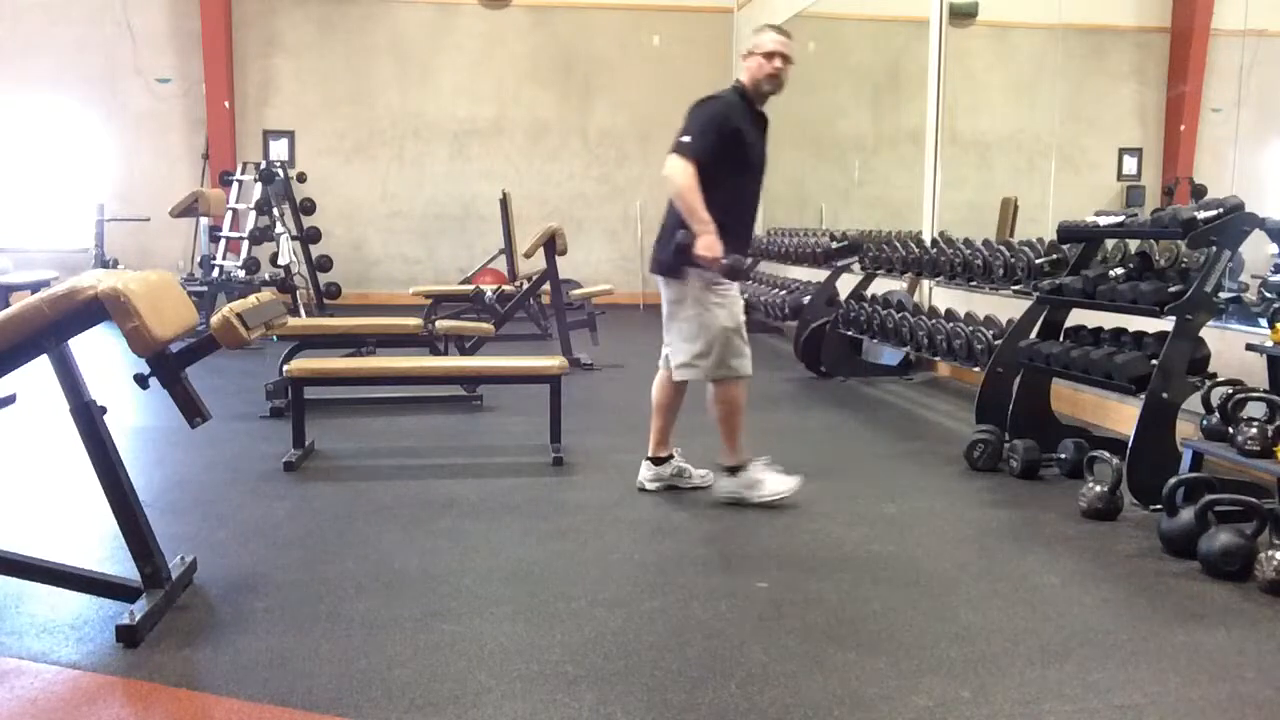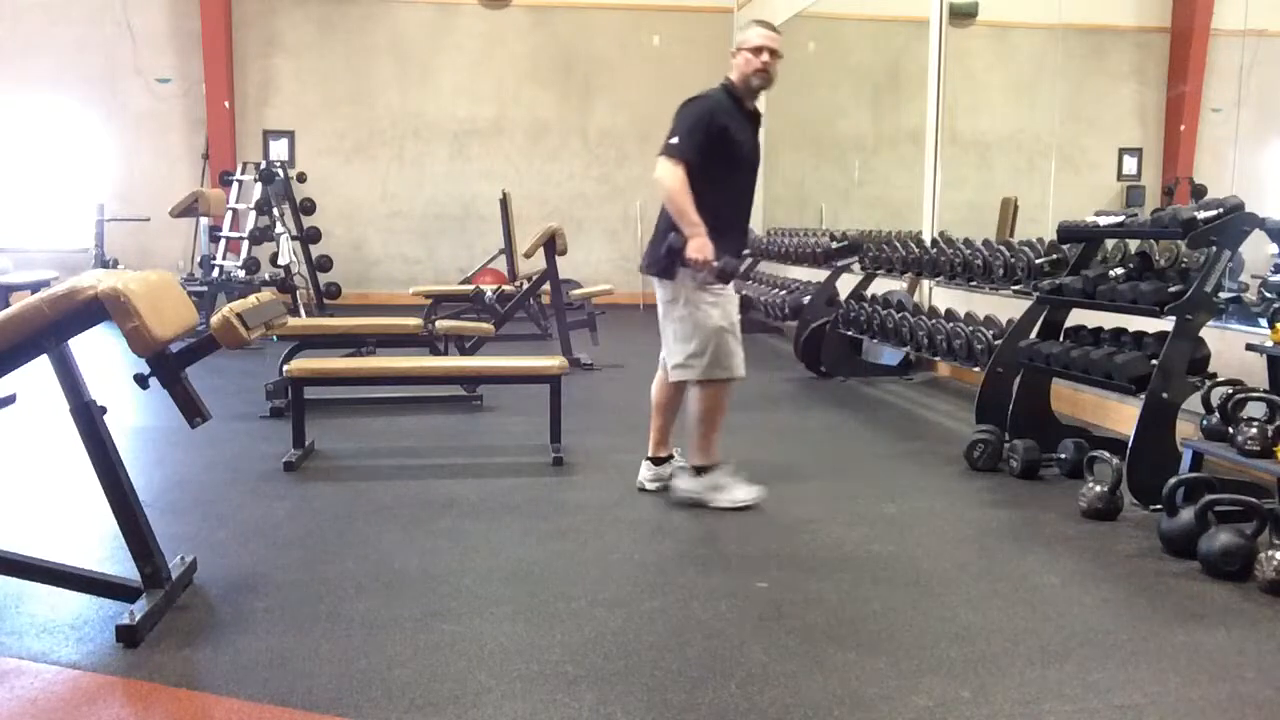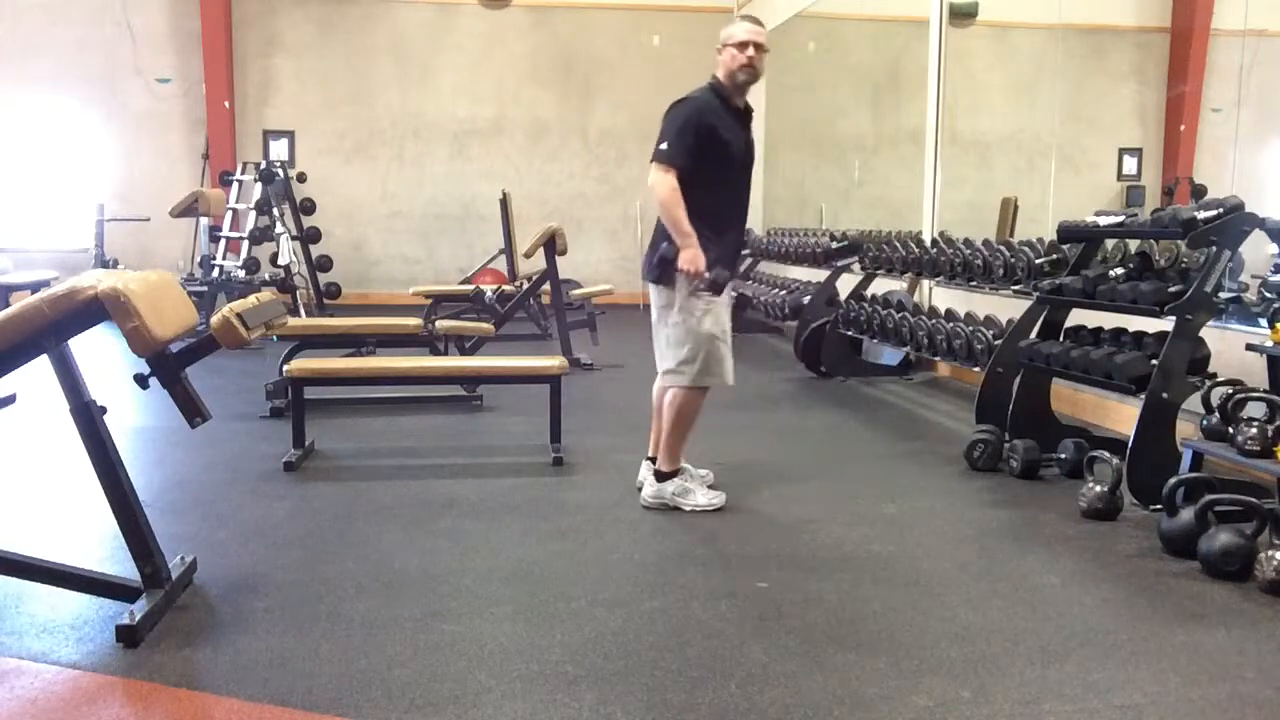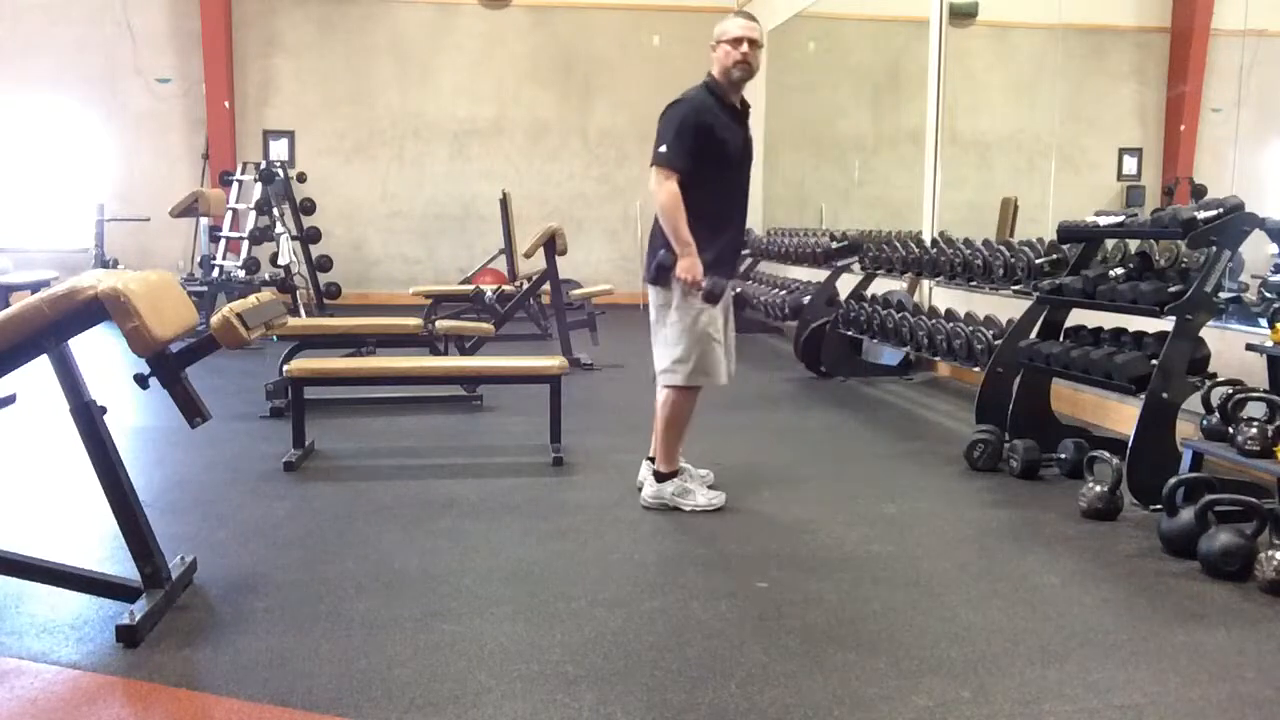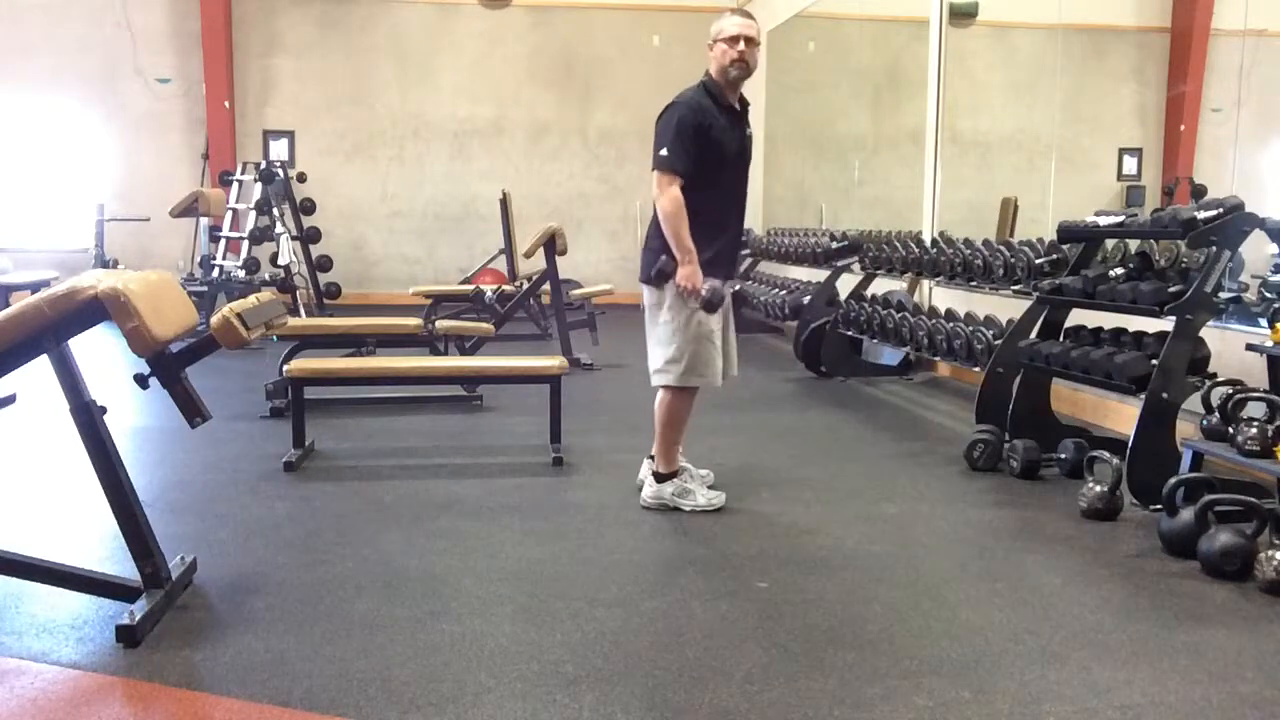
dt=0.1s
person 1, frame 1
left shoulder: (752, 119)
right shoulder: (720, 109)
right elbow: (677, 168)
left wrist: (708, 238)
right wrist: (705, 232)
left hip: (690, 262)
right hip: (698, 263)
left knee: (678, 363)
right knee: (726, 365)
left ankle: (659, 462)
right ankle: (737, 471)
person 1, frame 2
left shoulder: (747, 119)
right shoulder: (707, 108)
right elbow: (668, 171)
right wrist: (695, 235)
left hip: (706, 262)
right hip: (691, 262)
left knee: (677, 365)
right knee: (715, 367)
left ankle: (657, 461)
right ankle: (702, 472)
person 1, frame 3
left shoulder: (740, 116)
right shoulder: (696, 109)
right elbow: (661, 179)
right wrist: (687, 245)
left hip: (711, 265)
right hip: (689, 267)
left knee: (676, 368)
right knee: (697, 373)
left ankle: (657, 461)
right ankle: (666, 477)
person 1, frame 4
left shoulder: (739, 114)
right shoulder: (691, 109)
right elbow: (663, 184)
right wrist: (686, 254)
left hip: (715, 267)
right hip: (687, 268)
left knee: (686, 370)
right knee: (688, 373)
left ankle: (658, 461)
right ankle: (665, 480)
person 1, frame 5
left shoulder: (739, 113)
right shoulder: (689, 110)
right elbow: (665, 189)
right wrist: (686, 261)
left hip: (715, 268)
right hip: (685, 271)
left knee: (687, 371)
right knee: (682, 373)
left ankle: (661, 459)
right ankle: (664, 479)
